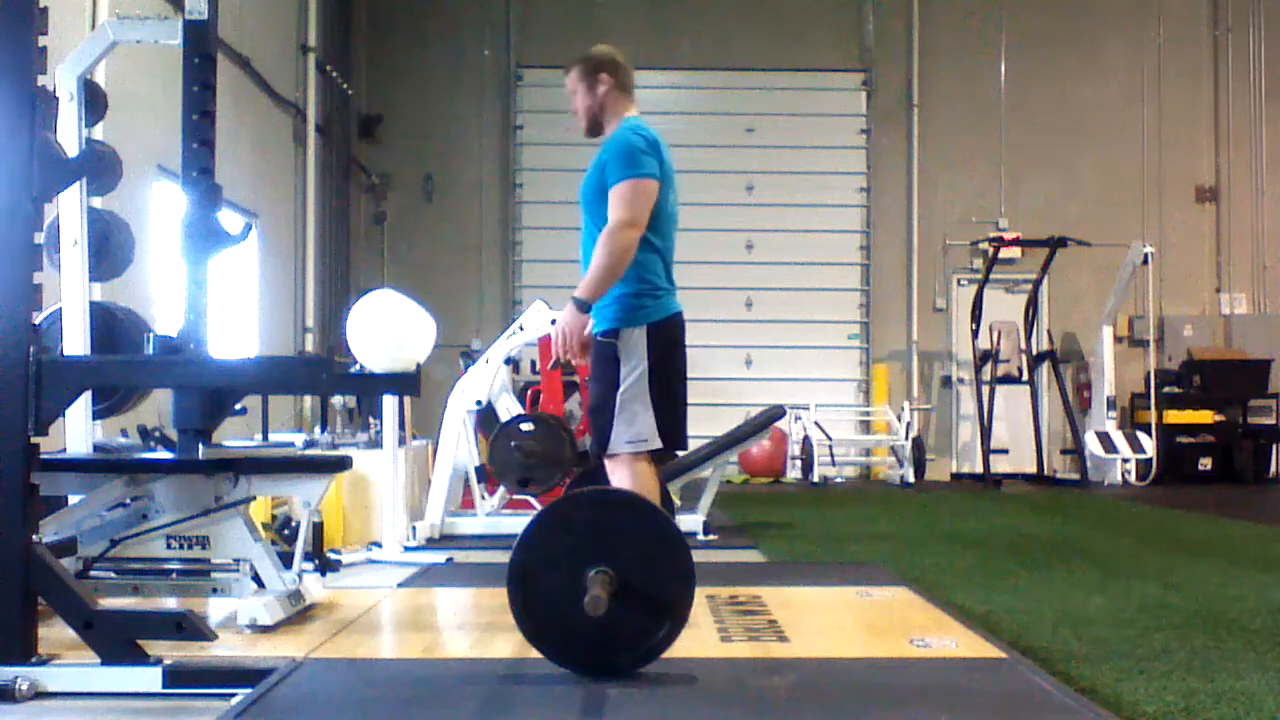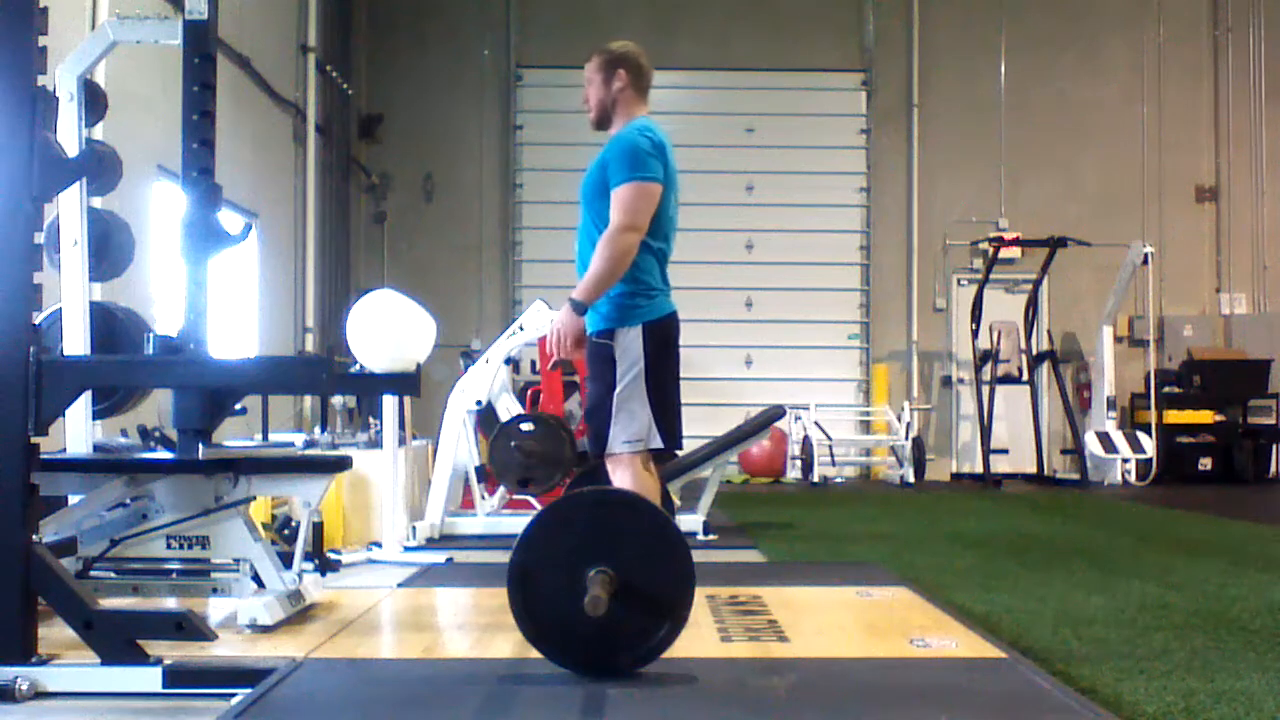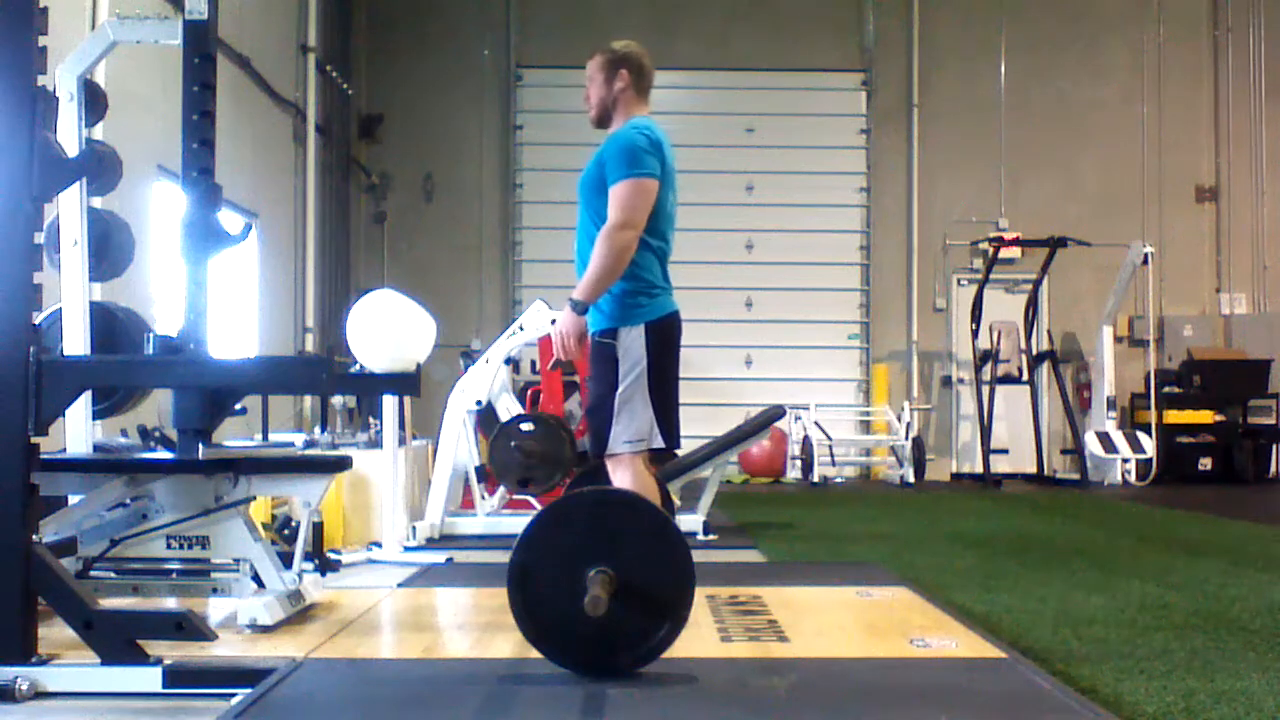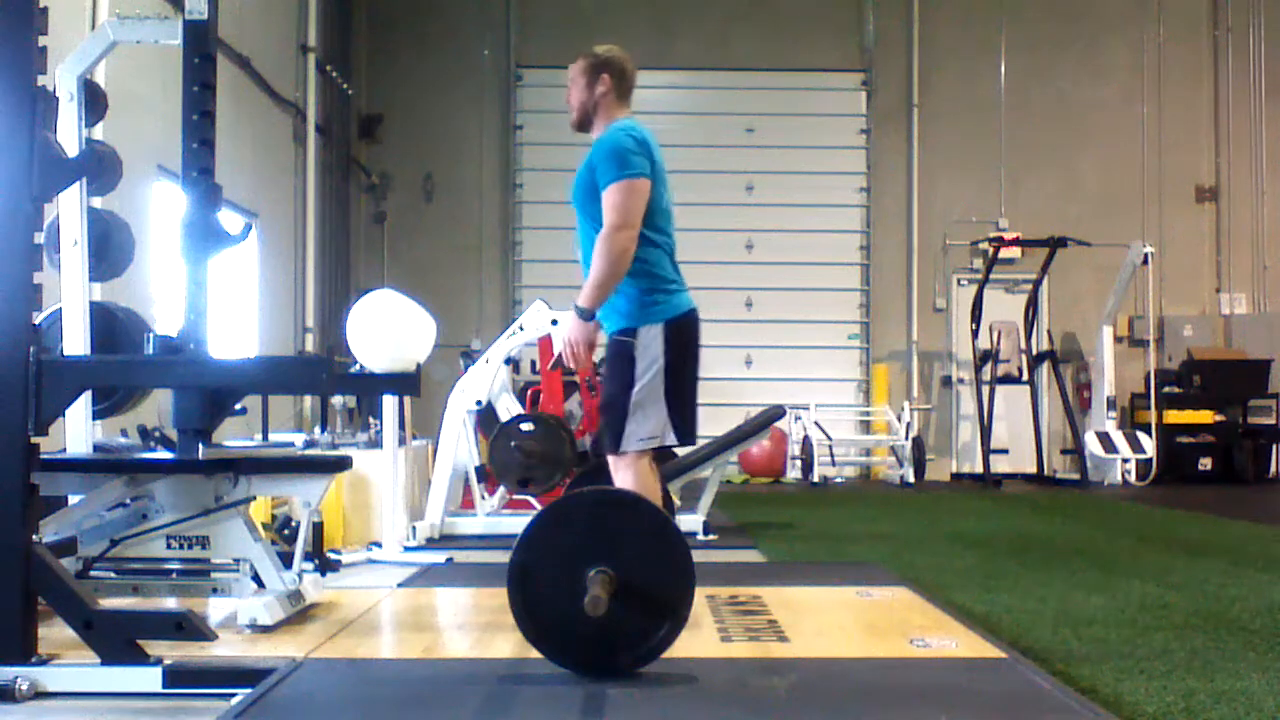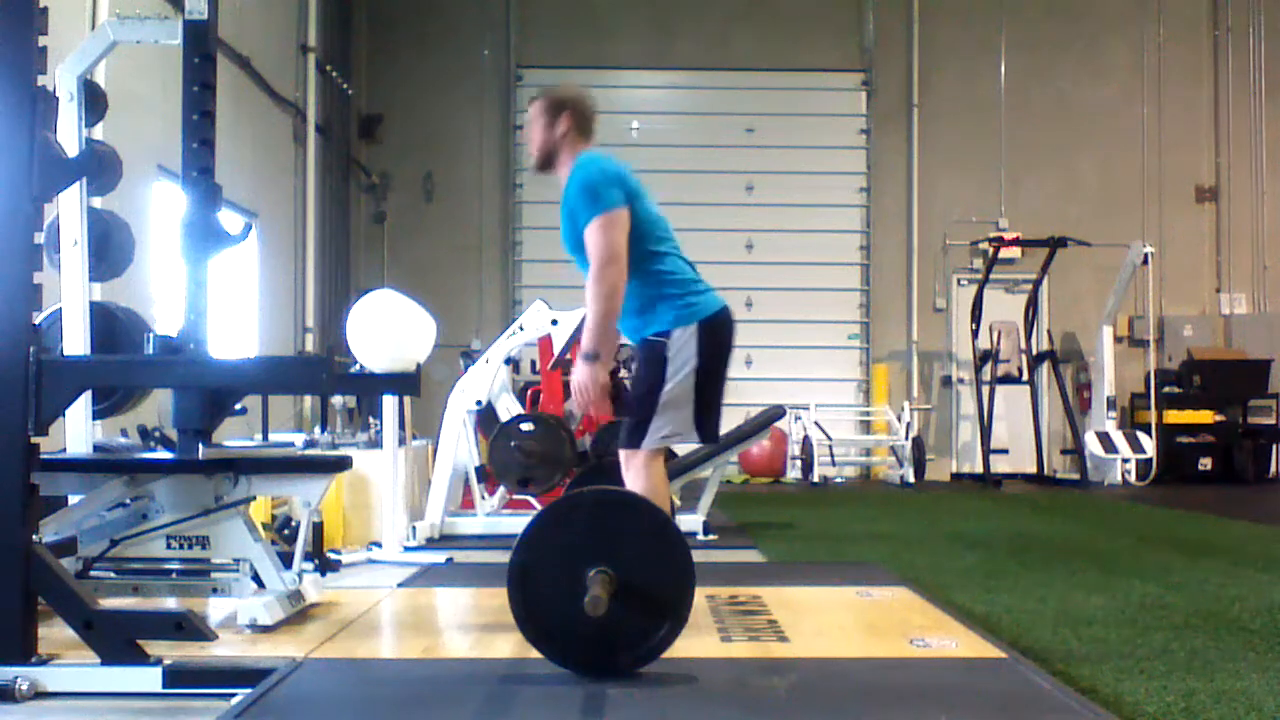
dt=0.2s
person 1, frame 1
left shoulder: (629, 141)
right shoulder: (628, 145)
left elbow: (625, 231)
left wrist: (579, 305)
right wrist: (598, 319)
left hip: (635, 323)
right hip: (636, 319)
left knee: (624, 452)
right knee: (631, 451)
person 1, frame 2
left shoulder: (634, 144)
right shoulder: (634, 145)
left elbow: (626, 234)
left wrist: (575, 306)
right wrist: (590, 315)
left hip: (629, 324)
right hip: (632, 321)
left knee: (626, 453)
right knee: (630, 452)
person 1, frame 3
left shoulder: (632, 140)
right shoulder: (633, 143)
left elbow: (623, 232)
left wrist: (577, 305)
right wrist: (591, 312)
left hip: (631, 324)
right hip: (632, 321)
left knee: (626, 453)
right knee: (626, 452)
person 1, frame 4
left shoulder: (616, 143)
right shoulder: (620, 144)
left elbow: (619, 234)
left wrist: (583, 312)
right wrist: (595, 315)
left hip: (646, 323)
right hip: (649, 320)
left knee: (629, 451)
right knee: (627, 451)
person 1, frame 5
left shoulder: (587, 176)
right shoulder: (595, 174)
left elbow: (610, 269)
right elbow: (612, 270)
left wrist: (590, 357)
right wrist: (598, 355)
left hip: (681, 325)
right hip: (681, 324)
left knee: (639, 451)
right knee: (641, 450)
